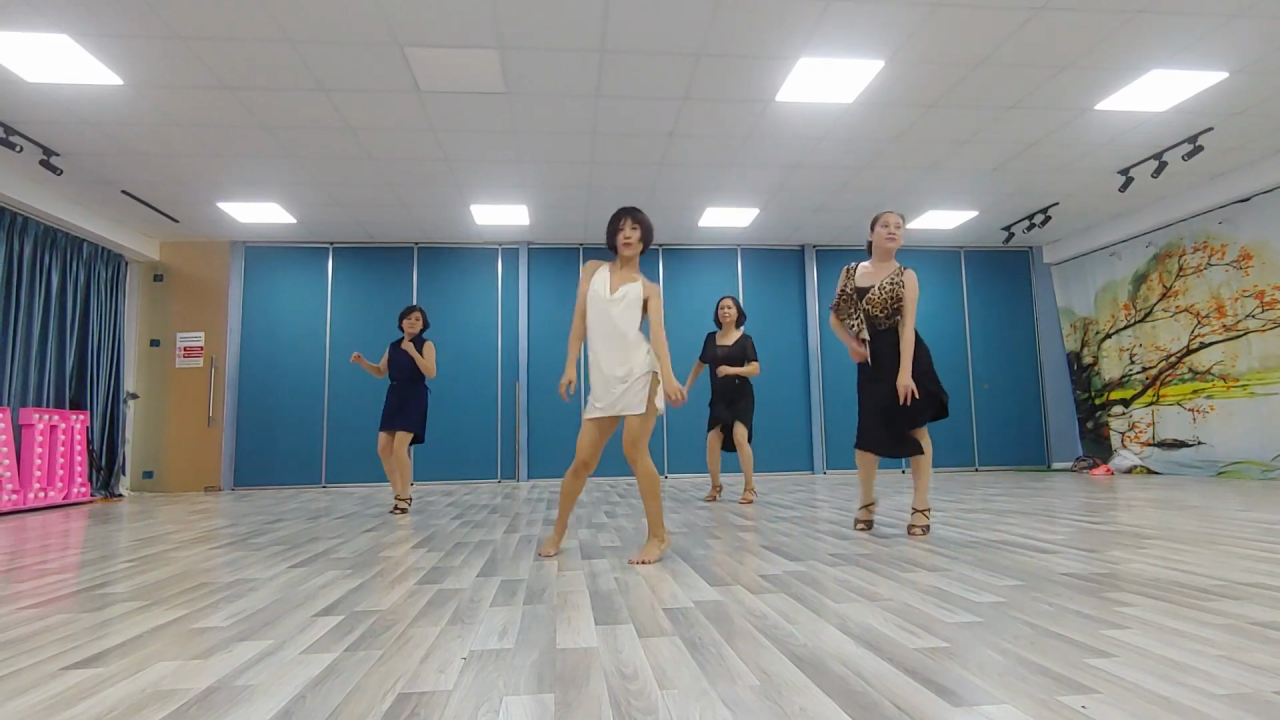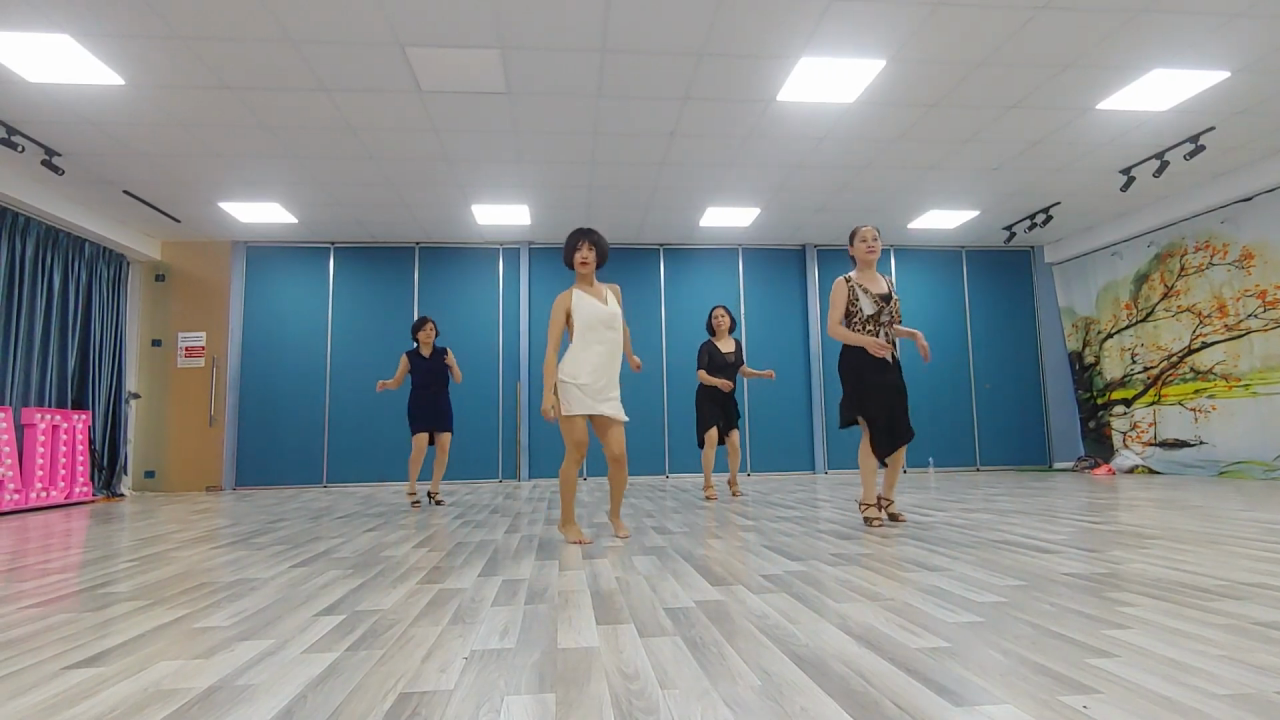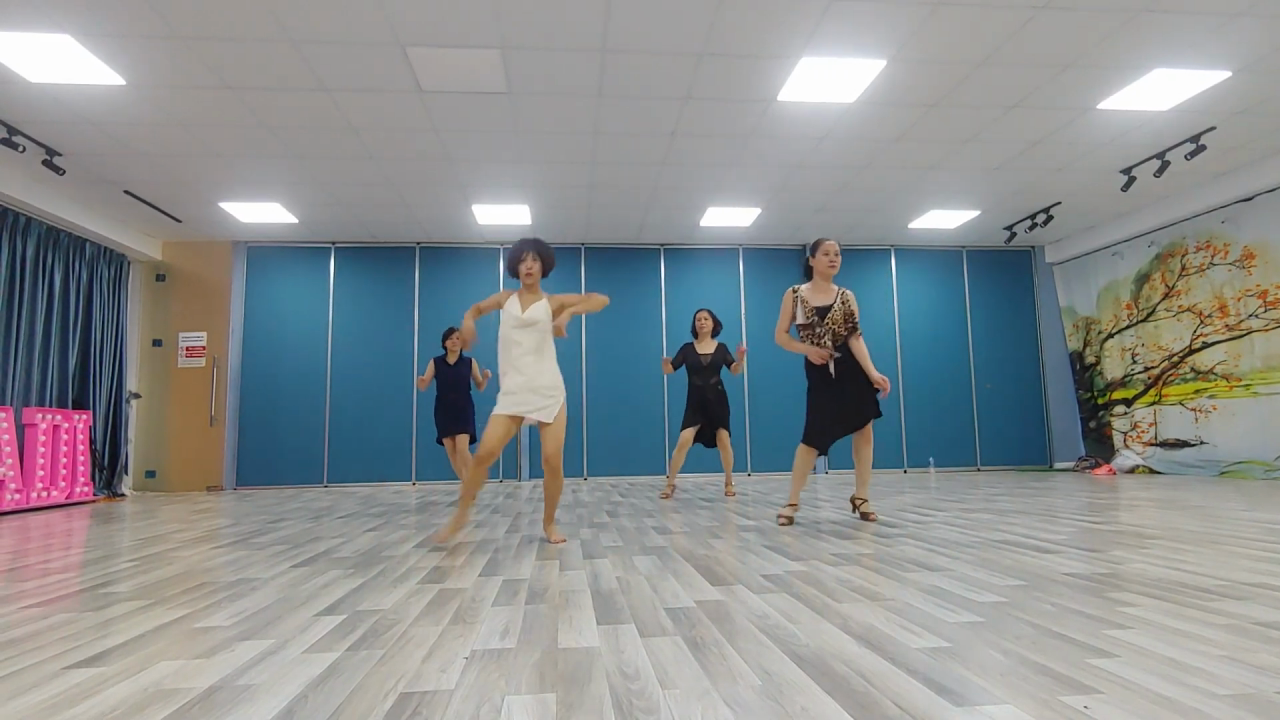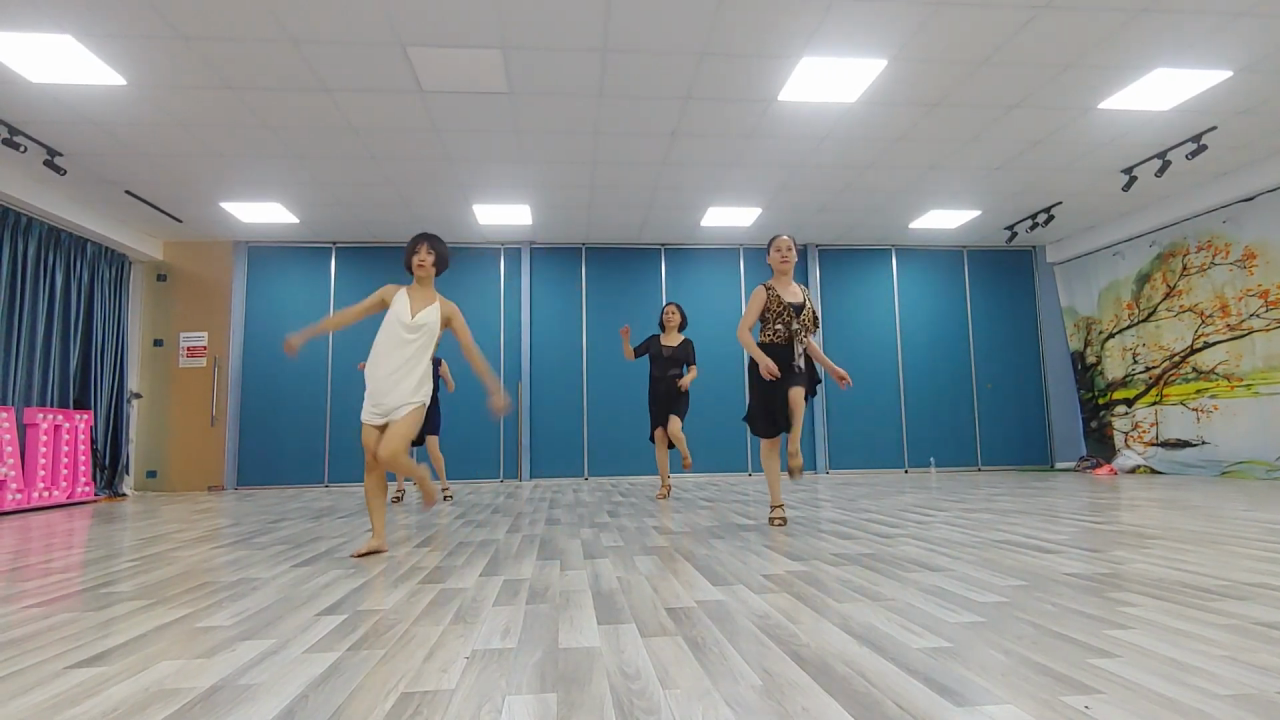
dt=0.7s
person 1, frame 1
left shoulder: (648, 288)
right shoulder: (593, 269)
left elbow: (657, 332)
right elbow: (579, 320)
left wrist: (668, 376)
right wrist: (570, 366)
left hip: (639, 373)
right hip: (603, 381)
left knee: (635, 453)
right knee: (583, 462)
left ankle: (657, 535)
right ankle: (559, 531)
person 1, frame 2
left shoulder: (614, 291)
right shoulder: (563, 299)
right elbow: (552, 348)
left wrist: (630, 355)
right wrist: (548, 392)
left hip: (606, 387)
right hip: (572, 384)
left knee: (618, 456)
right knee: (576, 453)
left ankle: (615, 516)
right ankle: (567, 522)
person 1, frame 3
left shoulder: (554, 302)
right shoulder: (505, 299)
left elbow: (602, 300)
right elbow: (474, 309)
left wrist: (570, 313)
right wrist: (467, 323)
left hip: (549, 391)
right hip: (512, 393)
left knee: (552, 461)
right knee: (484, 454)
left ankle: (549, 523)
right ankle: (459, 517)
person 1, frame 4
left shoulder: (446, 308)
right shoulder: (391, 293)
left elbow: (471, 351)
right elbow: (349, 315)
left wrist: (495, 389)
right wrist: (305, 335)
left hip: (414, 394)
right hip: (378, 391)
left knee: (390, 455)
right knee: (373, 463)
left ankle: (423, 479)
right ankle: (378, 536)
person 2, frame 1
left shoulder: (906, 276)
right shoulder: (850, 272)
left elbow: (907, 324)
right elbow: (835, 316)
left wrist: (905, 372)
right wrist: (850, 343)
left hip: (905, 355)
right hip: (872, 360)
left knee: (915, 428)
right knee: (870, 436)
left ankle: (921, 508)
right ankle: (867, 503)
person 2, frame 2
left shoulder: (888, 283)
right shoulder: (844, 283)
right elbow: (833, 328)
left wrist: (914, 333)
right wrist: (866, 341)
left hip: (887, 362)
right hip: (858, 362)
left knee: (898, 431)
right knee: (872, 429)
left ankle: (886, 499)
right ankle: (870, 502)
person 2, frame 3
left shoulder: (846, 296)
right shoulder: (794, 294)
left elbow: (855, 337)
right elbow: (780, 335)
left wrist: (872, 372)
right wrist: (808, 349)
left hip: (851, 366)
right hip: (820, 369)
left knee: (864, 429)
right knee: (814, 436)
left ankle: (860, 499)
right ankle: (792, 501)
person 2, frame 4
left shoulder: (803, 293)
right shoulder: (763, 291)
right elbow: (743, 331)
left wrist: (831, 367)
right wrist: (761, 358)
left hip: (796, 361)
right hip: (769, 365)
left knee: (796, 396)
right knee: (770, 434)
left ankle: (794, 450)
right ankle: (776, 504)
person 3, frame 1
left shoulder: (745, 339)
right shoulder: (711, 338)
left elbow: (755, 369)
right elbow: (700, 363)
left wrist: (732, 370)
right wrist: (687, 386)
left hip: (741, 396)
right hip: (718, 398)
left knee: (740, 438)
right knee: (712, 442)
left ankle: (749, 488)
right ankle: (715, 486)
person 3, frame 2
left shoulder: (737, 344)
right shoulder: (707, 346)
left elbow: (742, 370)
right elbow: (700, 374)
left wrist: (761, 373)
right wrist: (718, 382)
left hip: (728, 400)
right hip: (708, 399)
left knee: (734, 443)
right knee: (711, 440)
left ankle: (733, 480)
right ankle: (708, 485)
person 3, frame 3
left shoulder: (720, 348)
right shoulder: (687, 348)
left elbow: (735, 370)
right elbow: (669, 369)
left wrist: (740, 358)
right wrist: (665, 364)
left hip: (717, 399)
right hip: (694, 401)
left knee: (723, 441)
right knee: (684, 441)
left ankle: (728, 483)
right ankle: (670, 483)
person 3, frame 4
left shoulder: (686, 343)
right shoulder: (653, 340)
left elbow: (693, 369)
right elbow: (630, 356)
left wrist: (688, 378)
right wrist: (625, 339)
left hip: (677, 394)
right hip: (656, 394)
left knee: (674, 430)
right knee: (659, 437)
left ankle: (685, 454)
right ankle: (664, 484)
person 4, frame 1
left shoulder: (426, 345)
right shoulder: (393, 346)
left elbow: (431, 373)
right elbow: (380, 372)
left wrist: (413, 352)
right wrist: (362, 361)
left hip: (414, 399)
right hip: (393, 399)
left knee: (399, 448)
right knee: (383, 448)
left ankle: (405, 496)
right ankle: (399, 494)
person 4, frame 2
left shoulder: (445, 353)
right shoulder: (409, 357)
left elbow: (458, 380)
right elbow: (397, 382)
left wrist: (453, 367)
right wrist: (385, 384)
left hip: (442, 404)
right hip: (419, 405)
left knee: (443, 449)
right knee: (420, 447)
left ankle: (433, 490)
right ankle: (411, 491)
person 4, frame 3
left shoulder: (470, 362)
right shoulder: (435, 363)
left elbow: (480, 387)
right elbow: (423, 387)
left wrist: (486, 378)
right wrist: (420, 382)
left hip: (464, 409)
right hip: (444, 410)
left knee: (462, 448)
right knee: (451, 451)
person 4, frame 4
left shoulder: (440, 363)
left elbow: (450, 389)
left wrist: (446, 377)
left hip: (431, 409)
left knee: (433, 449)
left ankle: (445, 486)
right ankle: (399, 488)
